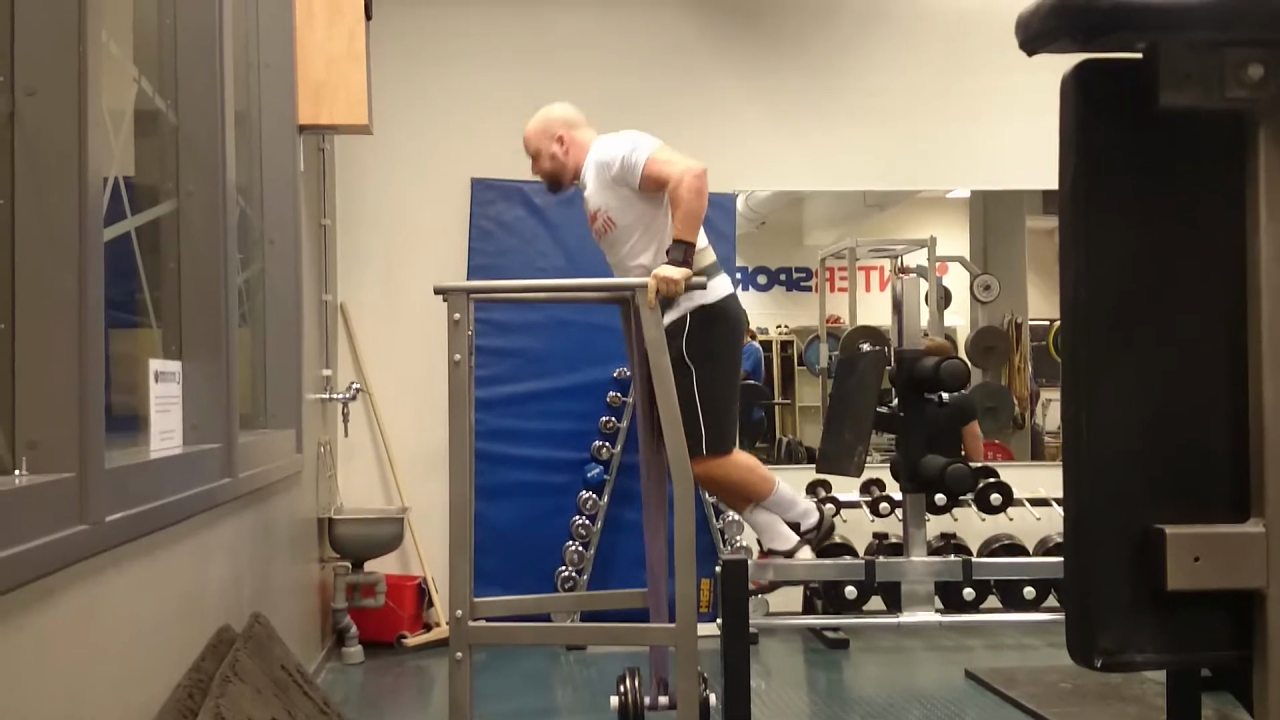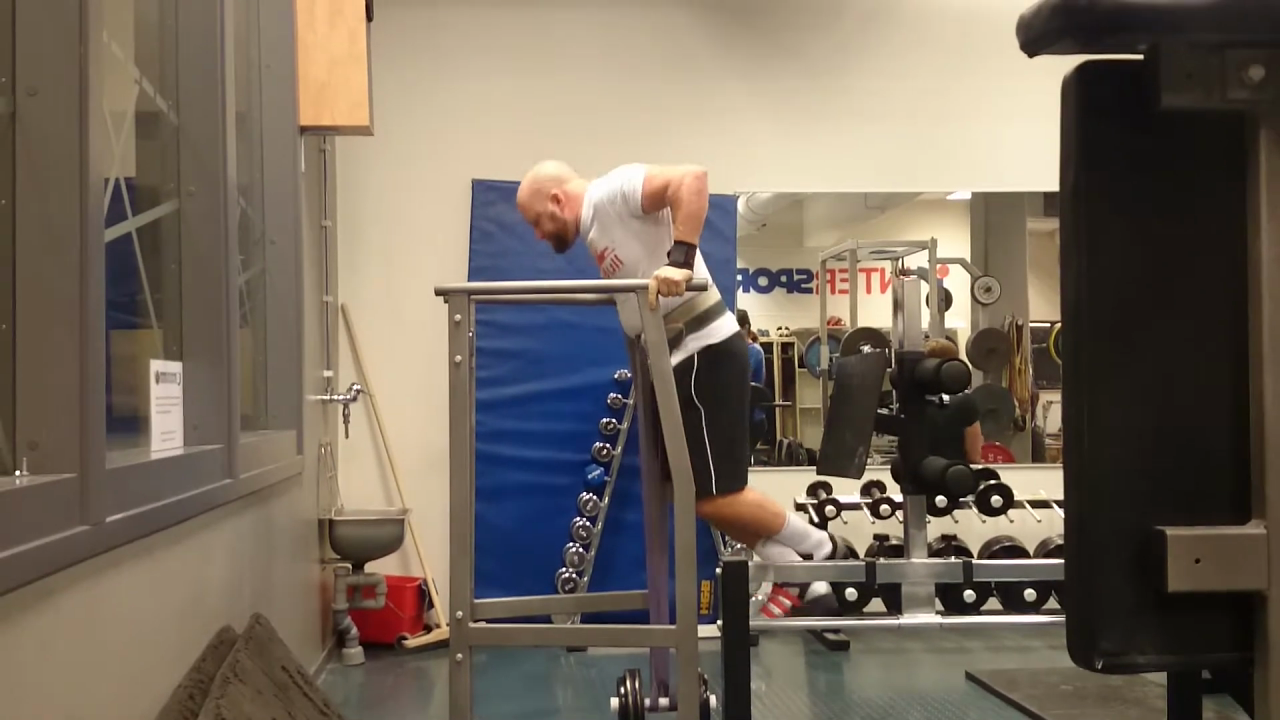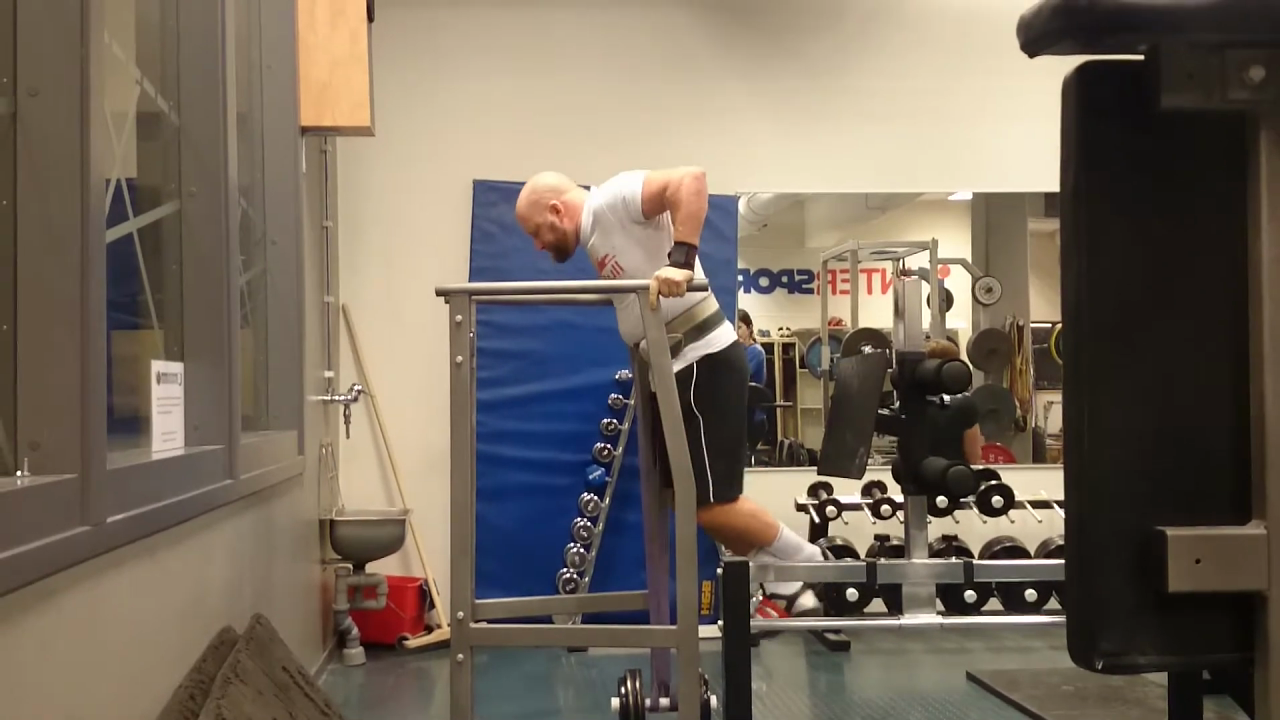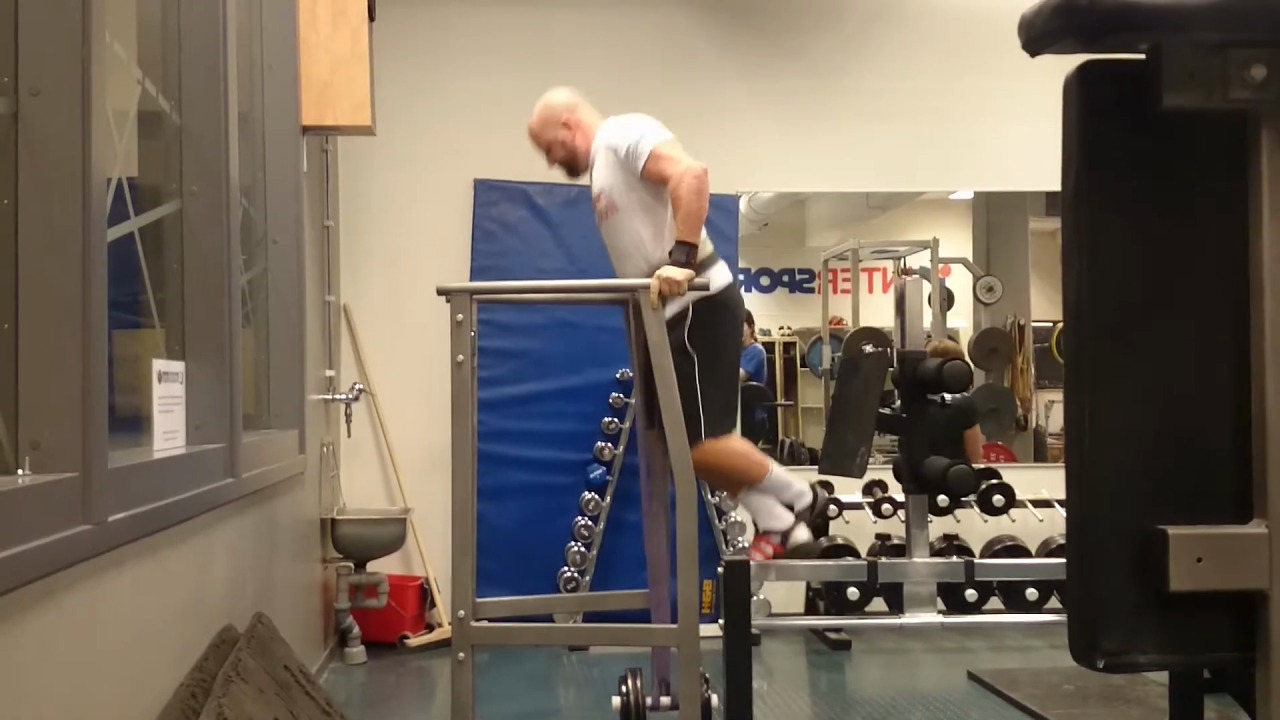
dt=0.3s
person 1, frame 1
left shoulder: (615, 153)
right shoulder: (597, 180)
left elbow: (689, 176)
left wrist: (679, 260)
left hip: (698, 315)
right hip: (676, 320)
left knee: (704, 456)
right knee: (689, 454)
left ankle: (805, 521)
right ankle: (783, 543)
person 1, frame 2
left shoulder: (613, 192)
right shoulder: (597, 223)
left elbow: (691, 179)
left wrist: (680, 259)
left hip: (703, 353)
right hip: (681, 358)
left knee: (714, 496)
right knee: (693, 490)
left ankle: (819, 549)
right ankle: (798, 579)
person 1, frame 3
left shoulder: (614, 198)
right shoulder: (597, 230)
left elbow: (691, 178)
left wrist: (681, 259)
left hip: (701, 361)
right hip: (677, 366)
left knee: (711, 503)
left ankle: (808, 564)
right ankle: (788, 587)
person 1, frame 4
left shoulder: (623, 136)
right shoulder: (604, 162)
left elbow: (690, 174)
left wrist: (681, 257)
left hip: (697, 305)
right hip: (671, 310)
left knee: (700, 443)
left ankle: (798, 500)
right ankle: (779, 525)
